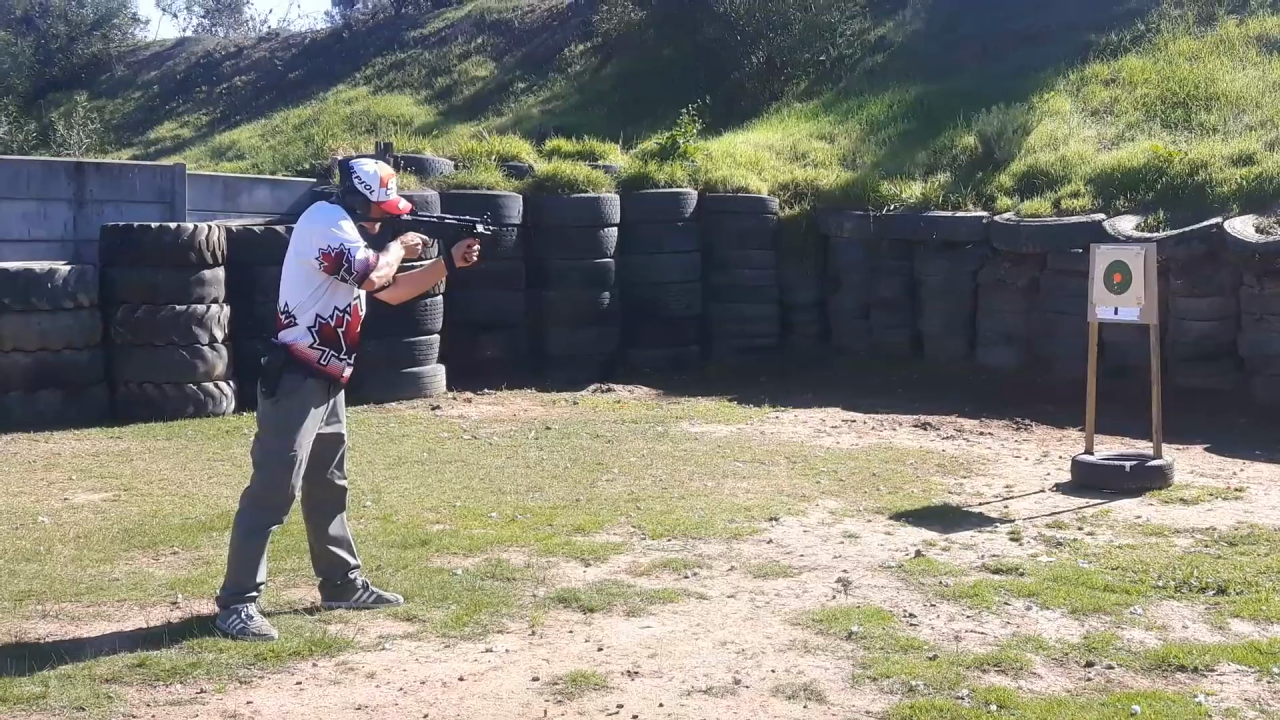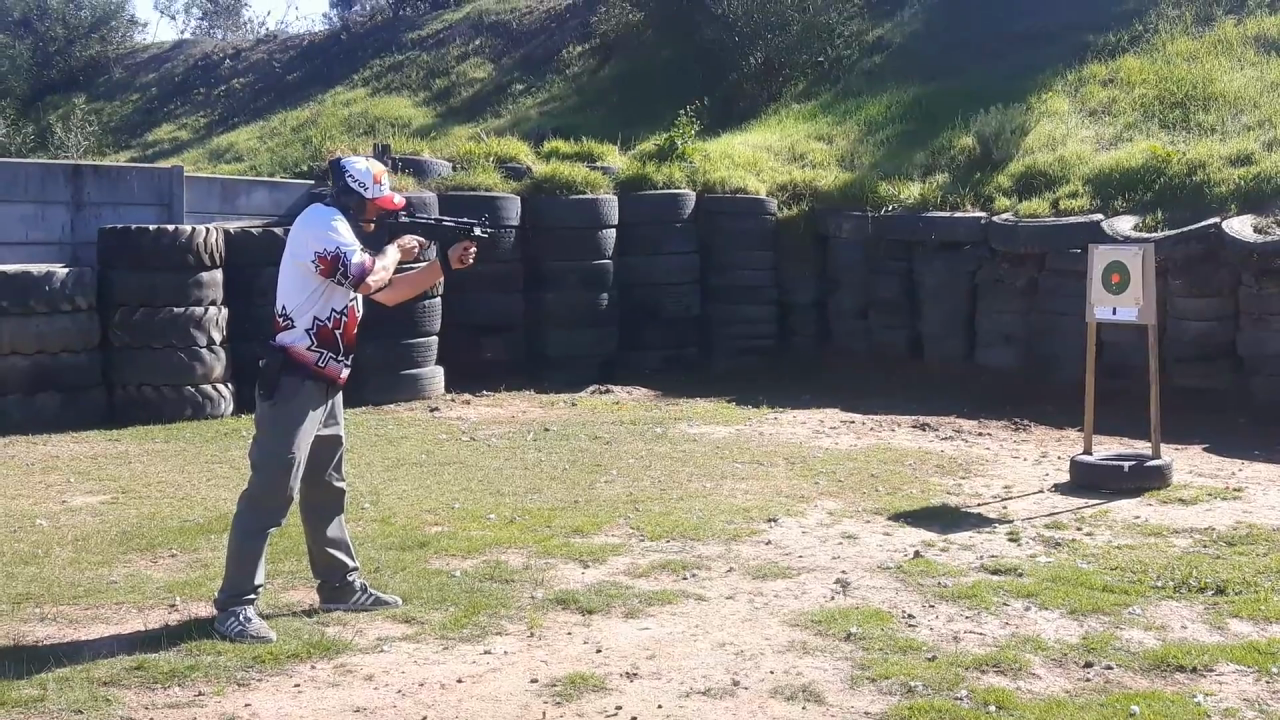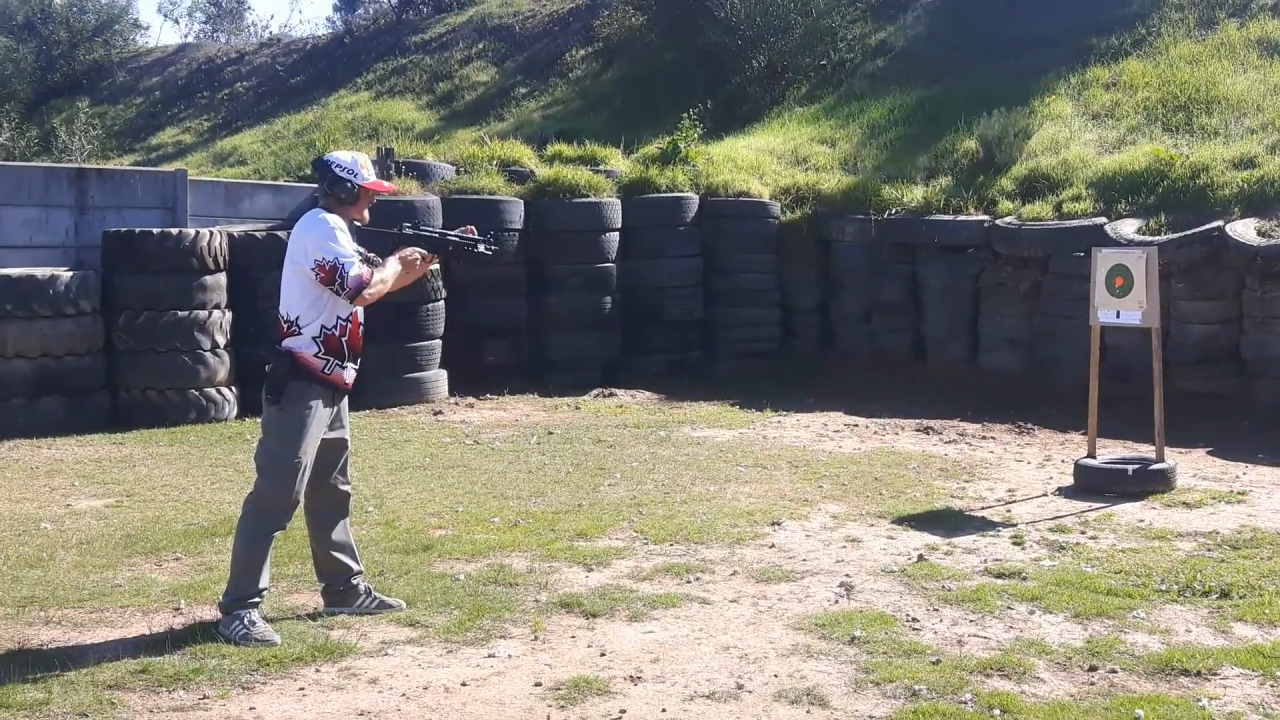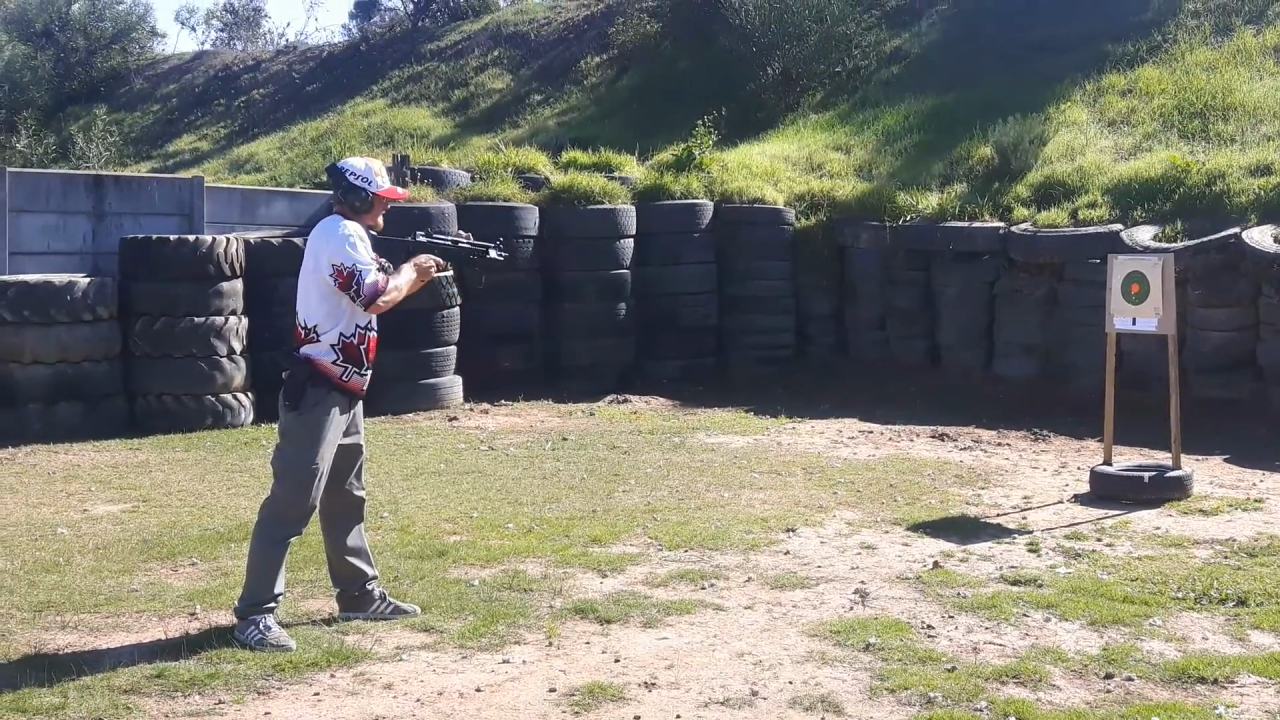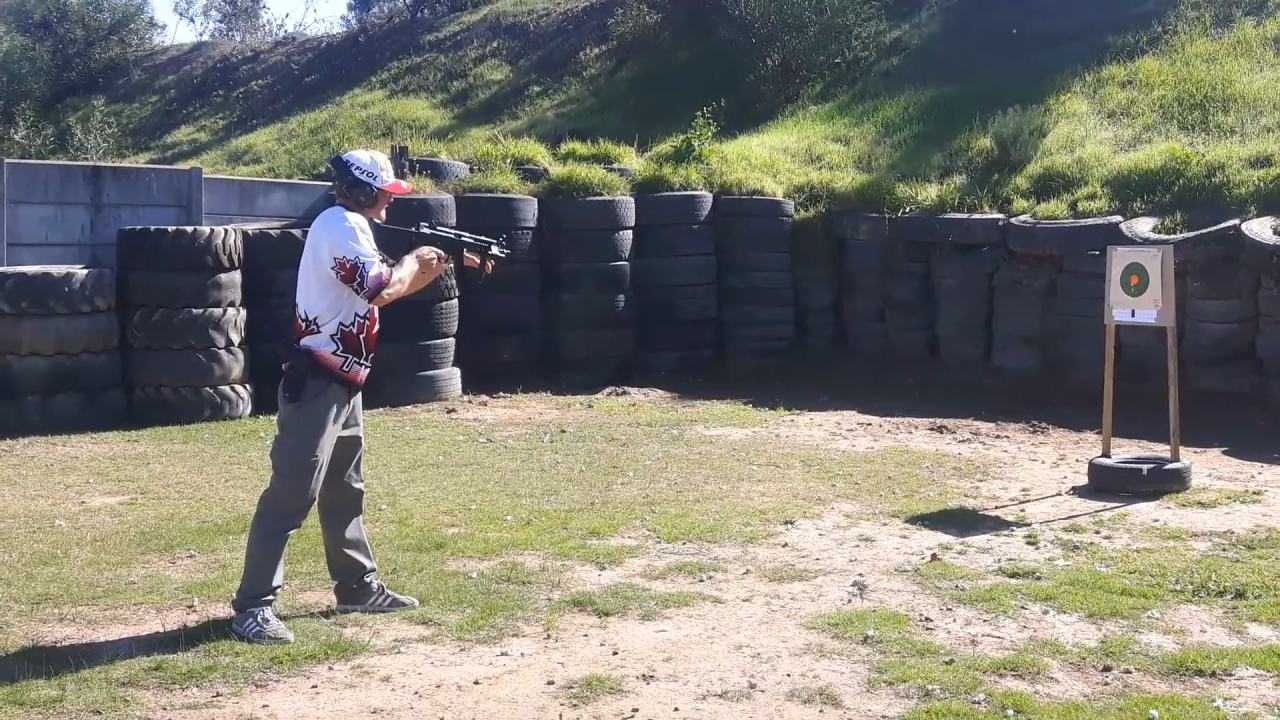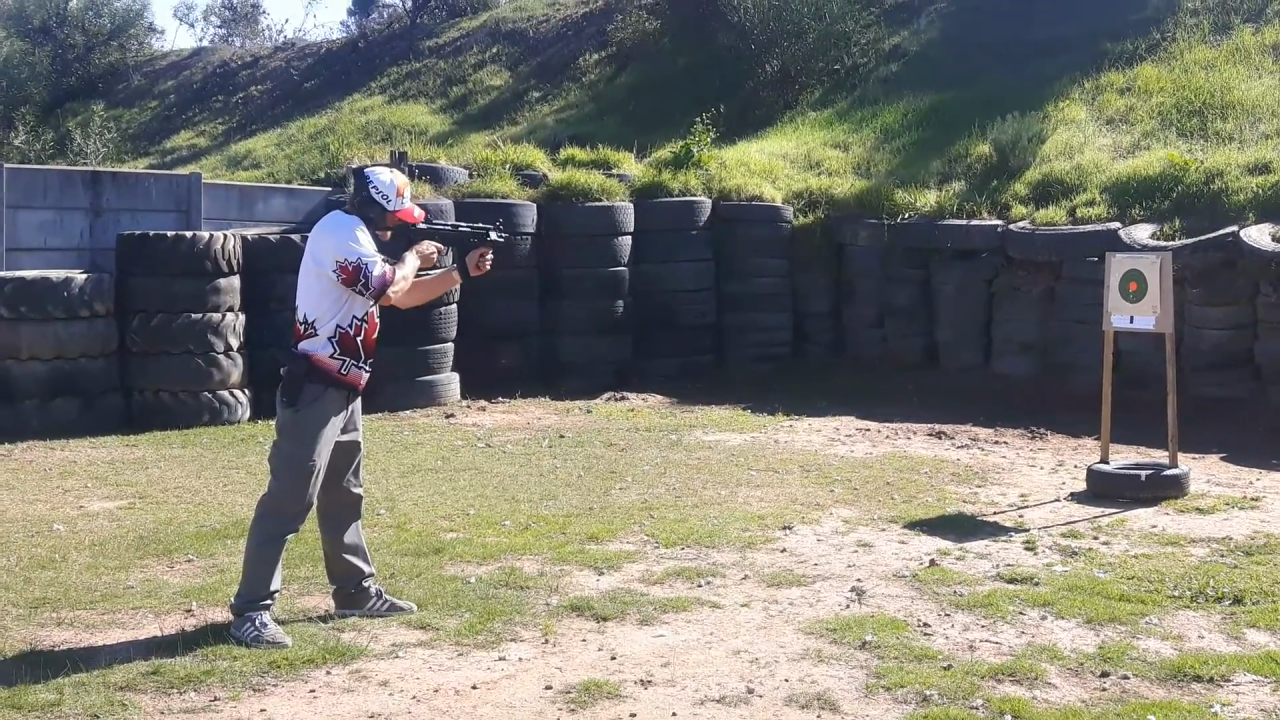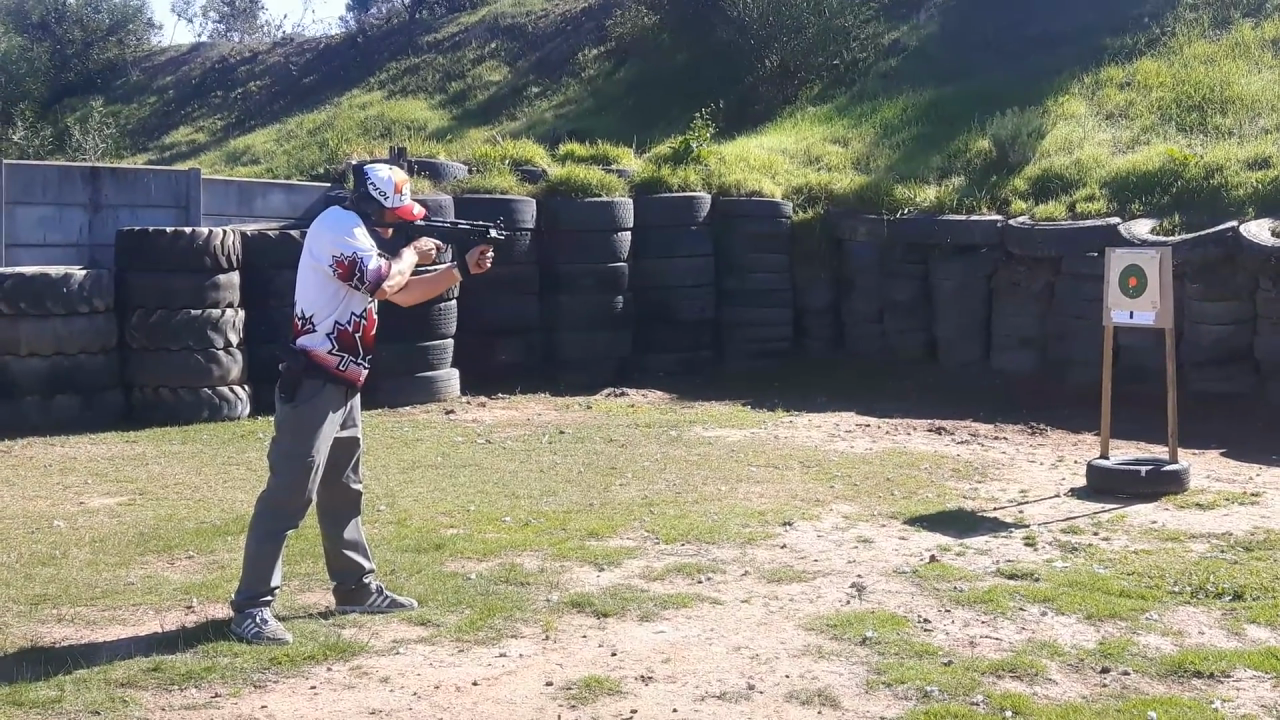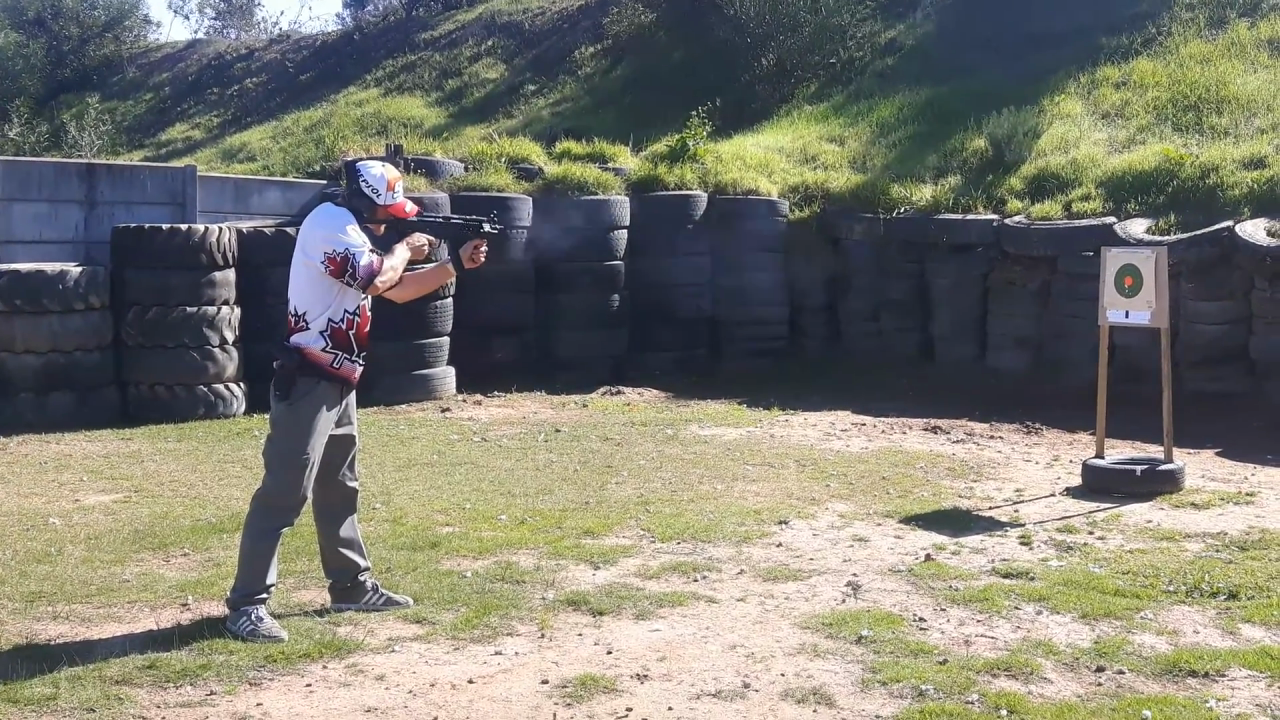
dt=0.5s
person 1, frame 1
left shoulder: (346, 230)
right shoulder: (325, 218)
left elbow: (392, 291)
right elbow: (371, 276)
left wrist: (450, 261)
right wrist: (399, 247)
left hip: (326, 380)
right hip: (296, 378)
left knee: (328, 488)
right knee: (273, 489)
left ankle: (343, 583)
right ankle: (237, 602)
person 1, frame 2
left shoulder: (339, 231)
right shoulder: (321, 221)
left elbow: (386, 293)
right elbow: (368, 280)
left wrist: (446, 264)
right wrist: (395, 250)
left hip: (323, 381)
right hip: (295, 379)
left knee: (327, 490)
right knee: (271, 491)
left ankle: (341, 586)
right ankle: (235, 605)
person 1, frame 3
left shoulder: (335, 231)
right shoulder: (321, 226)
left elbow: (371, 287)
right elbow: (364, 290)
left wrist: (430, 255)
right wrist: (397, 261)
left hip: (329, 385)
right hip: (301, 384)
left knee: (331, 494)
right knee: (276, 495)
left ankle: (344, 589)
right ankle: (239, 608)
person 1, frame 4
left shoulder: (346, 235)
right shoulder: (340, 233)
left elbow: (381, 290)
right elbow: (379, 297)
left wrist: (432, 261)
right wrist: (411, 268)
left hip: (342, 389)
right hip: (317, 388)
left knee: (345, 499)
right knee: (292, 501)
left ankle: (359, 595)
right ankle: (254, 613)
person 1, frame 5
left shoulder: (349, 226)
right shoulder: (344, 225)
left elbow: (383, 286)
right elbow: (384, 289)
left wrist: (447, 260)
right wrist: (415, 260)
left hip: (340, 381)
right hip: (319, 381)
left knee: (346, 490)
right knee: (292, 493)
left ankle: (359, 587)
right ankle: (252, 606)
person 1, frame 6
left shoulder: (356, 236)
right shoulder: (340, 229)
left elbow: (403, 297)
right elbow: (387, 289)
left wrist: (463, 271)
right wrist: (415, 257)
left hip: (342, 387)
right hip: (316, 386)
left knee: (344, 495)
right knee: (289, 498)
left ankle: (357, 592)
right ankle: (250, 610)
person 1, frame 7
left shoulder: (356, 235)
right shoulder: (336, 224)
left elbow: (403, 294)
right elbow: (383, 283)
left wrist: (463, 268)
right wrist: (413, 253)
left hip: (341, 384)
right hip: (313, 384)
left knee: (343, 492)
right knee: (288, 494)
left ankle: (356, 588)
right ankle: (251, 607)
person 1, frame 8
left shoulder: (351, 232)
right shoulder: (329, 222)
left elbow: (397, 290)
right elbow: (375, 279)
left wrist: (457, 263)
right wrist: (405, 249)
left hip: (336, 381)
right hip: (308, 380)
left knee: (339, 490)
right knee: (284, 492)
left ankle: (353, 586)
right ankle: (246, 604)
